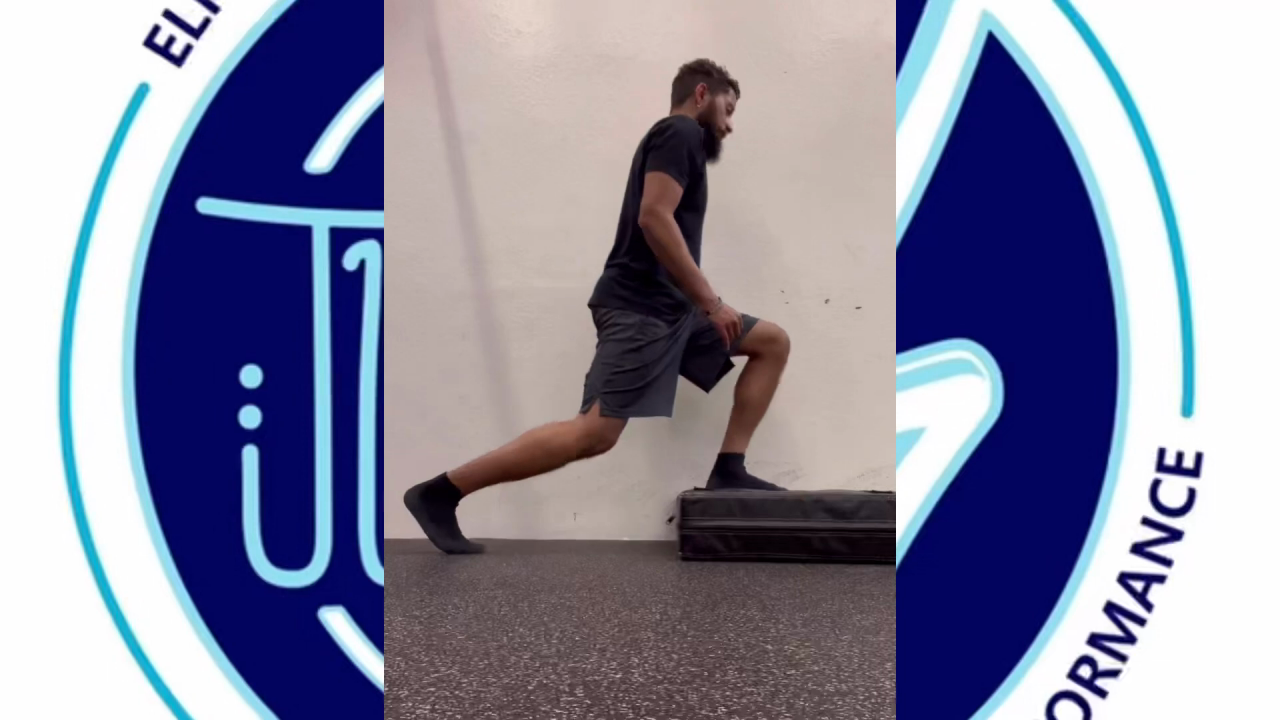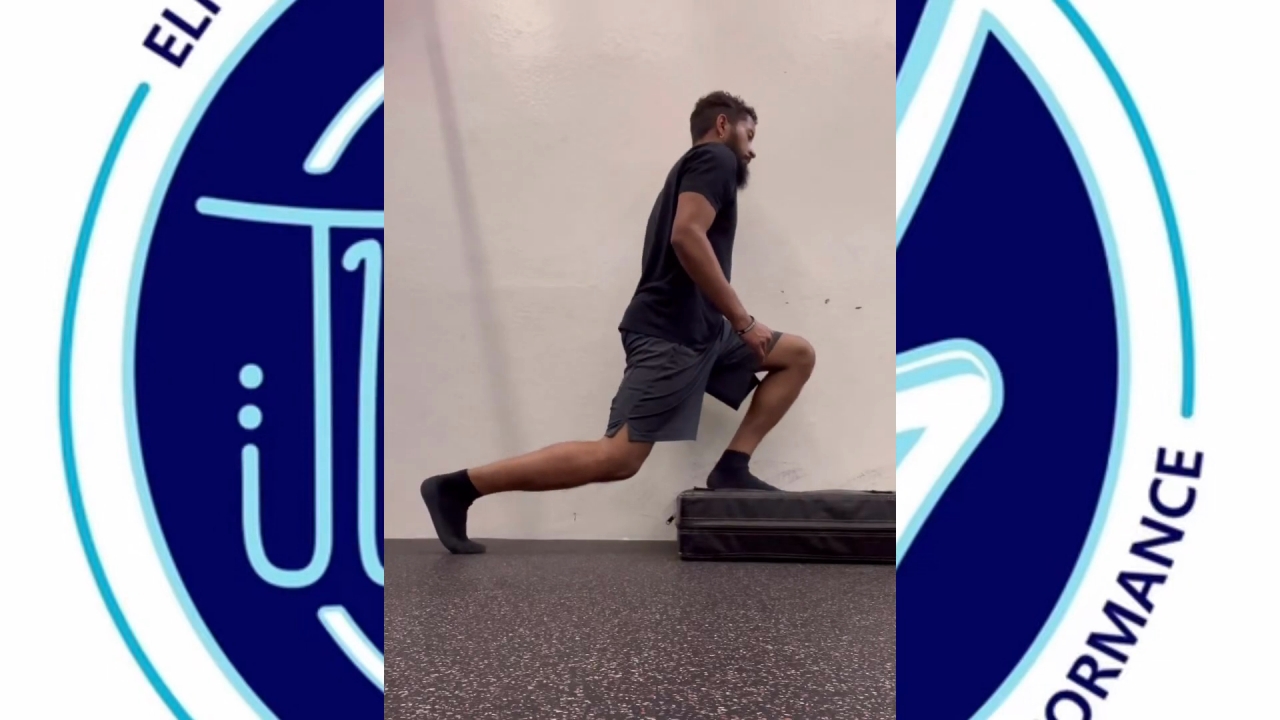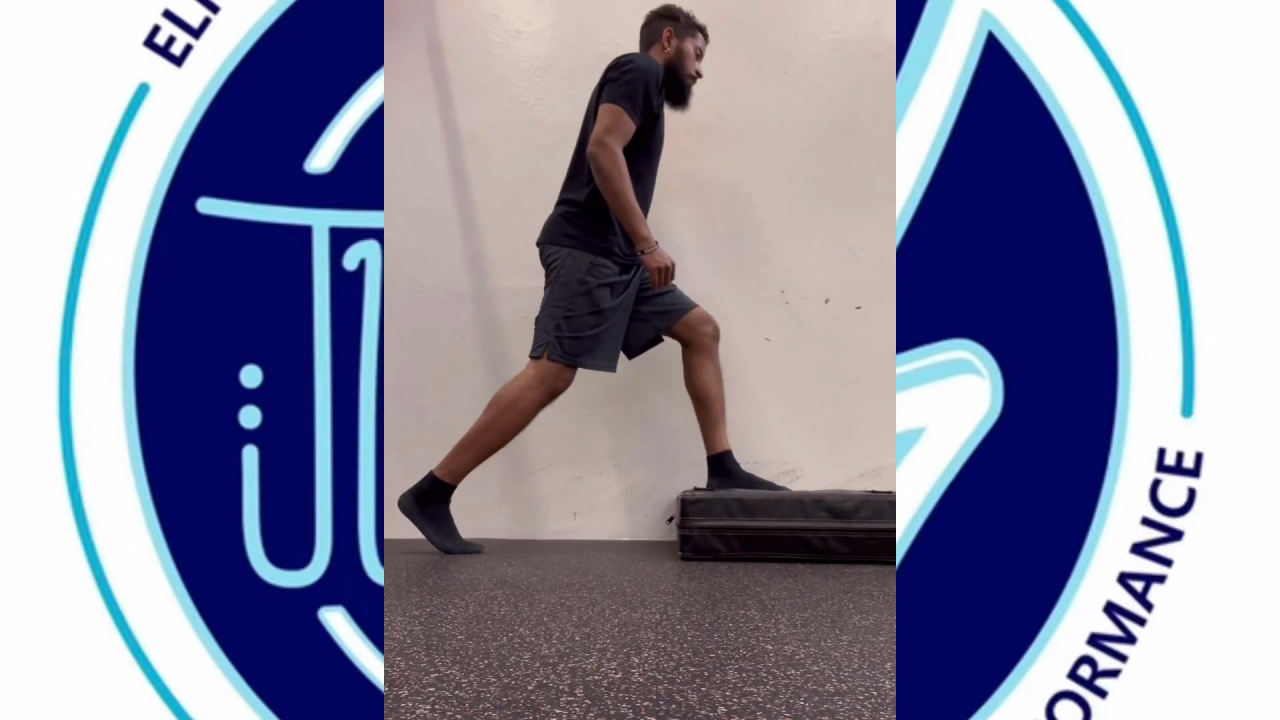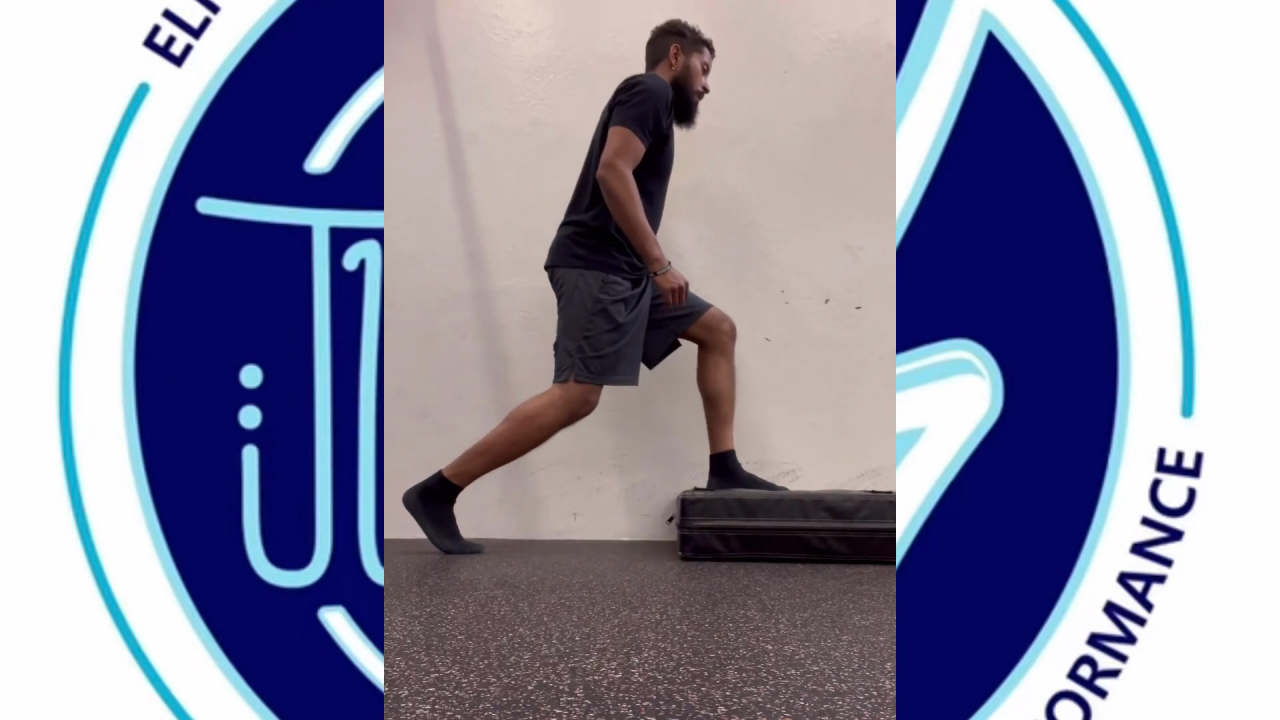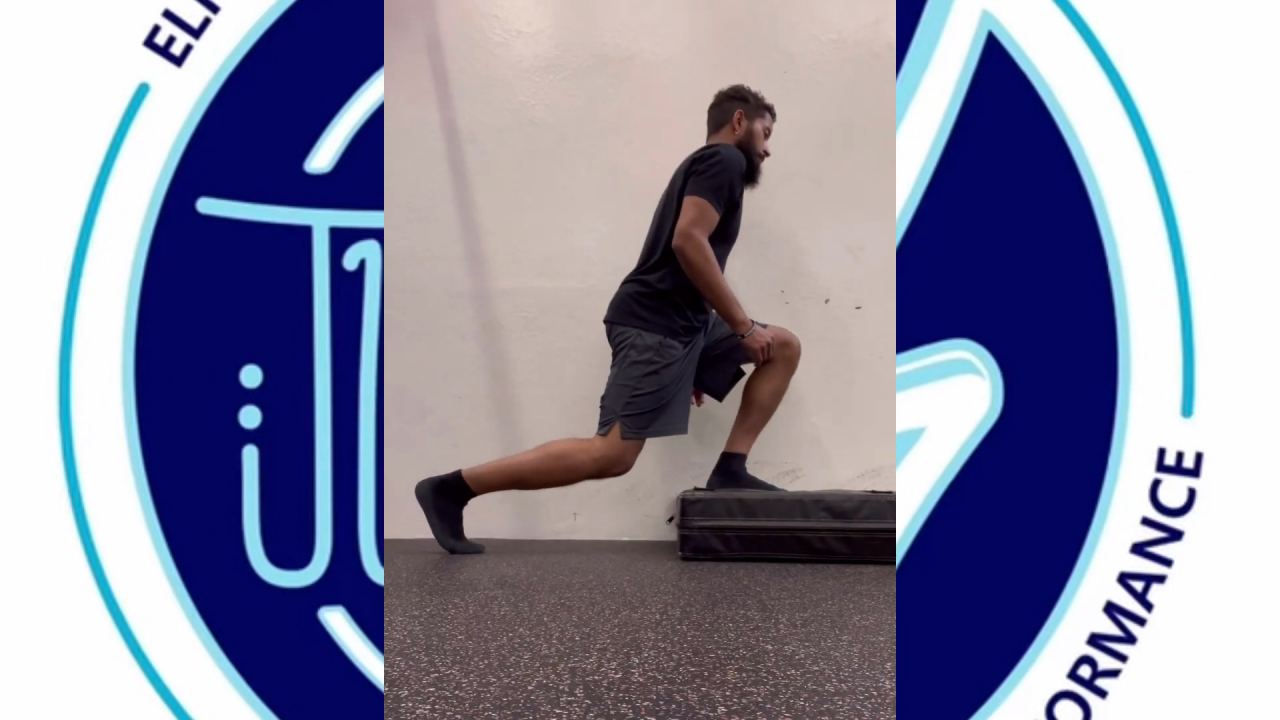
dt=1s
person 1, frame 1
left shoulder: (677, 140)
right shoulder: (680, 131)
right elbow: (654, 217)
right wrist: (711, 301)
left hip: (669, 306)
right hip: (641, 307)
left knee: (772, 342)
right knee: (595, 432)
left ankle: (728, 470)
right ankle: (438, 492)
person 1, frame 2
left shoulder: (696, 170)
right shoulder: (714, 158)
right elbow: (687, 238)
right wrist: (743, 320)
left hip: (697, 329)
right hip: (670, 333)
left knee: (798, 354)
right knee: (617, 459)
left ankle: (732, 468)
right ankle: (456, 488)
person 1, frame 3
left shoulder: (643, 84)
right shoulder: (640, 68)
right elbow: (602, 148)
right wrist: (648, 242)
left hip: (616, 254)
right hip: (587, 247)
left knee: (702, 331)
right knee: (551, 373)
left ankle: (722, 470)
right ankle: (431, 494)
person 1, frame 4
left shoulder: (651, 102)
right shoulder: (649, 89)
right elbow: (613, 171)
right wrist: (660, 264)
left hip: (623, 269)
right hip: (595, 265)
left knee: (717, 330)
right knee: (576, 395)
left ankle: (724, 470)
right ankle: (435, 493)
person 1, frame 5
left shoulder: (706, 165)
right shoulder: (724, 160)
right elbow: (688, 242)
left wrist: (689, 366)
right wrist: (744, 326)
left hip: (680, 321)
right hip: (655, 324)
left knee: (784, 347)
right knee: (612, 454)
left ankle: (730, 470)
right ankle: (450, 489)
